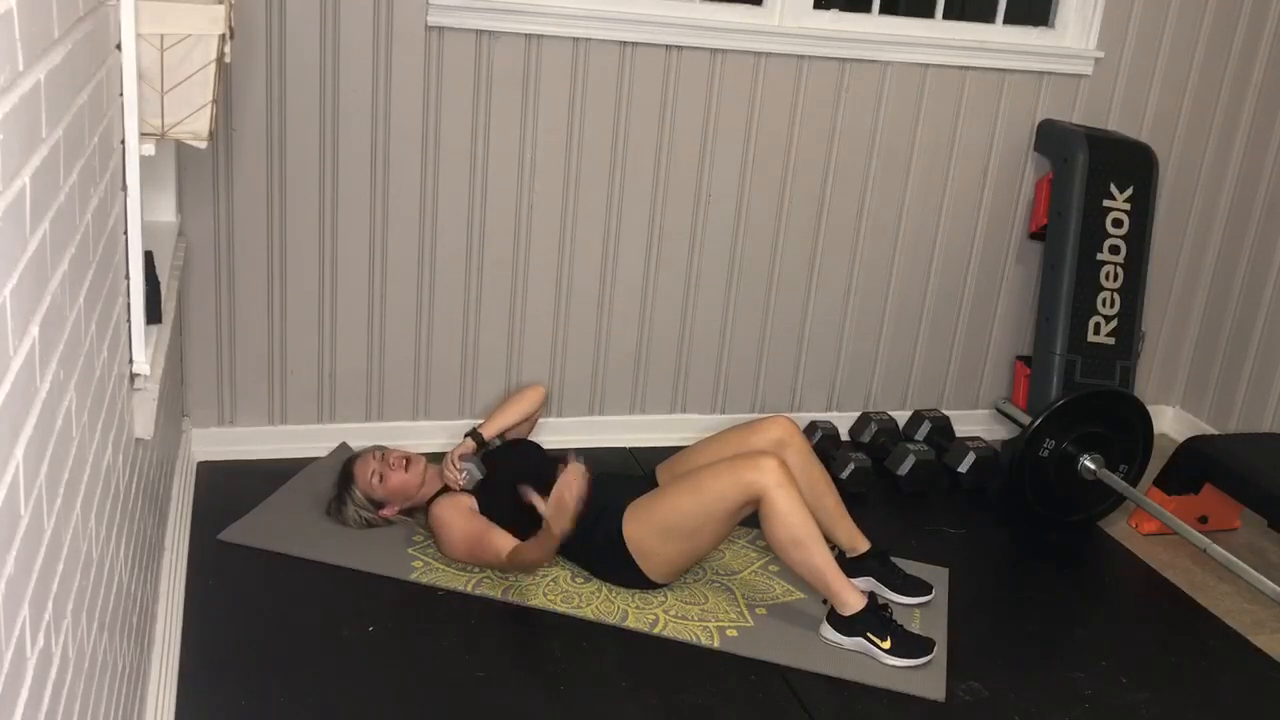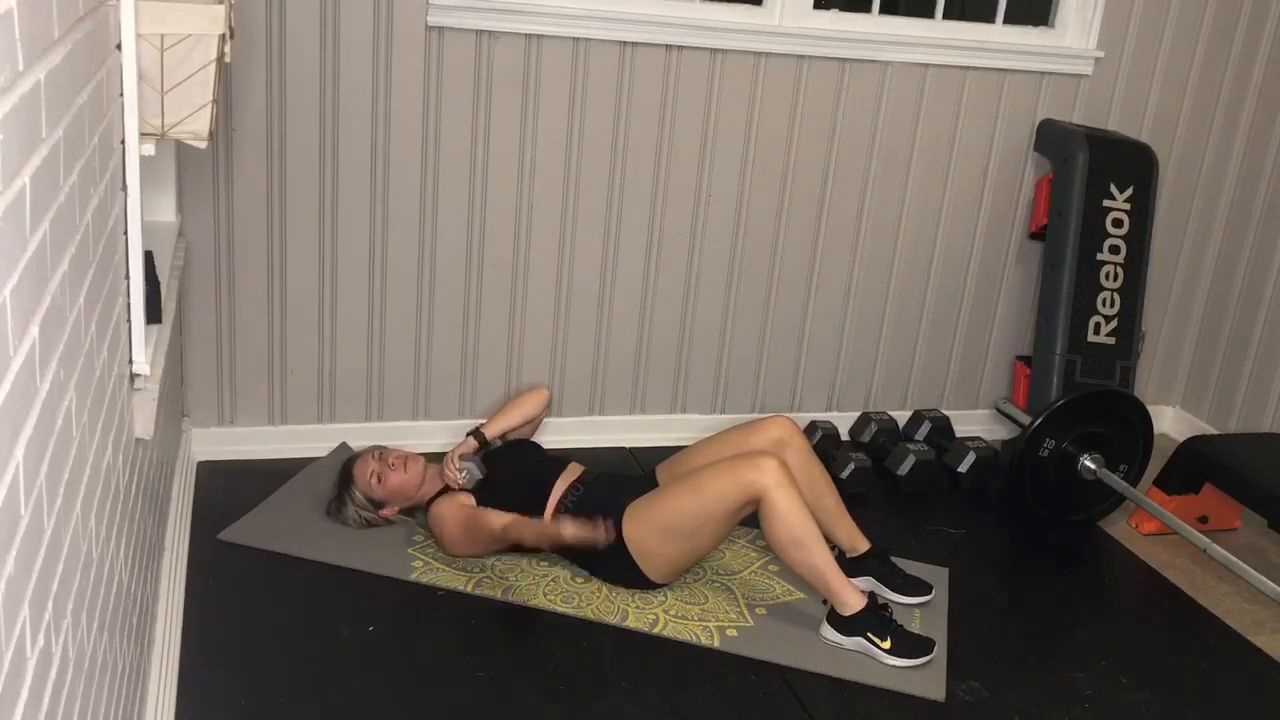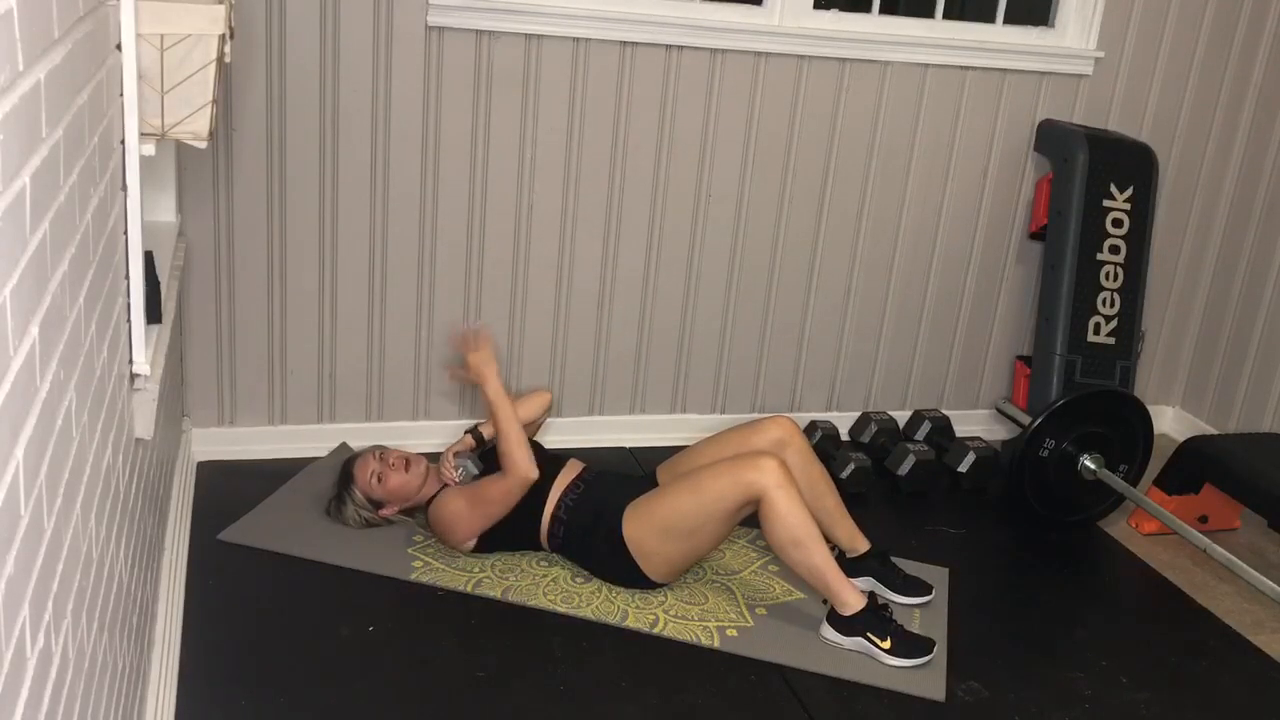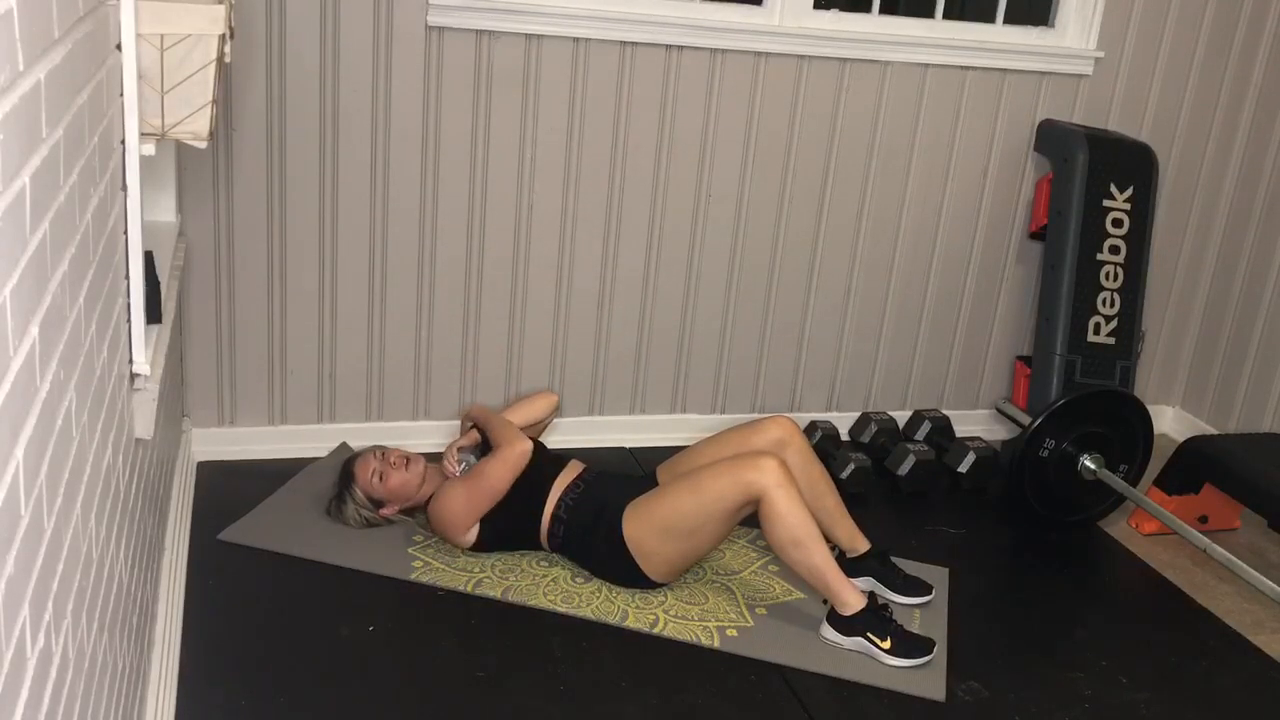
dt=0.3s
person 1, frame 1
left shoulder: (474, 461)
right shoulder: (446, 515)
left elbow: (535, 394)
right elbow: (518, 557)
left wrist: (474, 439)
right wrist: (556, 526)
left hip: (638, 490)
right hip: (620, 542)
left knee: (779, 431)
right knee: (765, 473)
left ankle: (860, 560)
right ankle: (851, 615)
person 1, frame 2
left shoulder: (471, 463)
right shoulder: (447, 516)
left elbow: (540, 397)
right elbow: (509, 526)
left wrist: (474, 438)
right wrist: (560, 531)
left hip: (637, 491)
right hip: (622, 543)
left knee: (779, 433)
right knee: (764, 475)
left ankle: (860, 561)
right ankle: (852, 618)
person 1, frame 3
right shoulder: (449, 511)
left elbow: (541, 401)
right elbow: (524, 474)
left wrist: (471, 438)
right wrist: (489, 381)
left hip: (637, 489)
right hip: (618, 541)
left knee: (780, 431)
right knee: (764, 474)
left ankle: (861, 558)
right ankle: (851, 613)
person 1, frame 4
left shoulder: (470, 467)
right shoulder: (449, 508)
left elbow: (547, 402)
right elbow: (519, 447)
left wrist: (473, 433)
right wrist: (480, 416)
left hip: (634, 491)
right hip: (616, 540)
left knee: (779, 432)
right knee: (764, 473)
left ankle: (860, 560)
right ankle: (851, 616)
